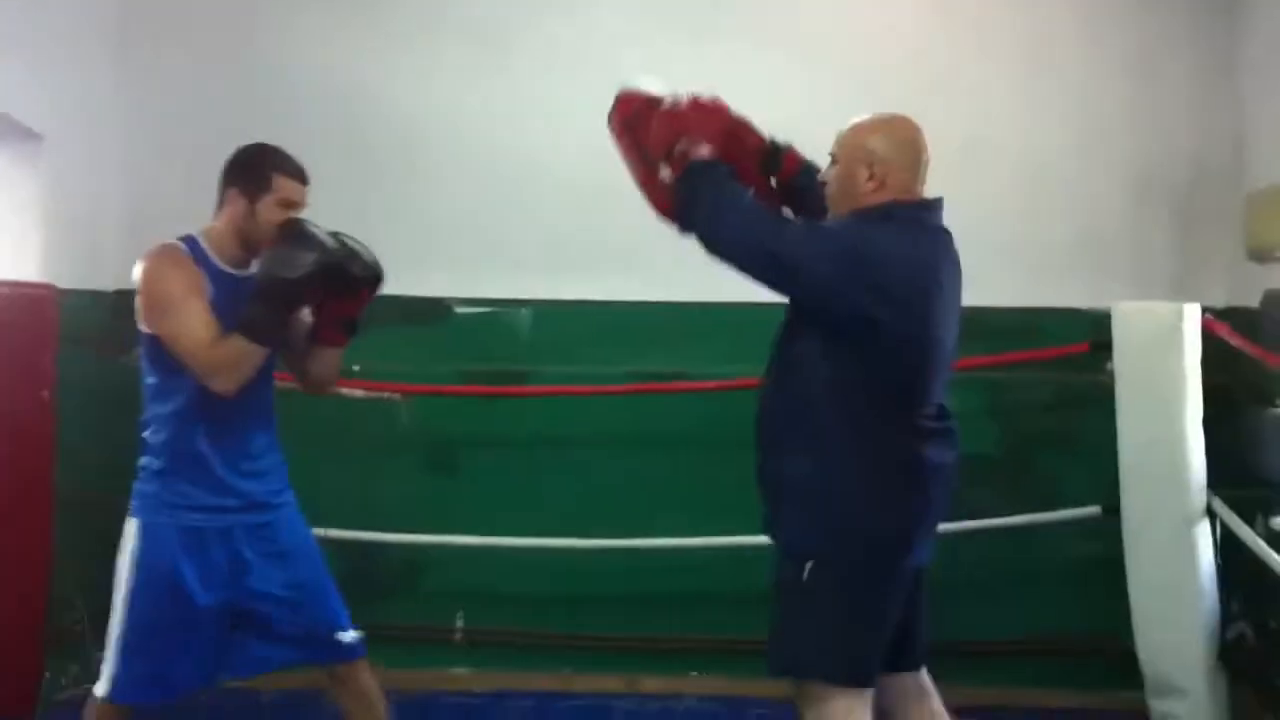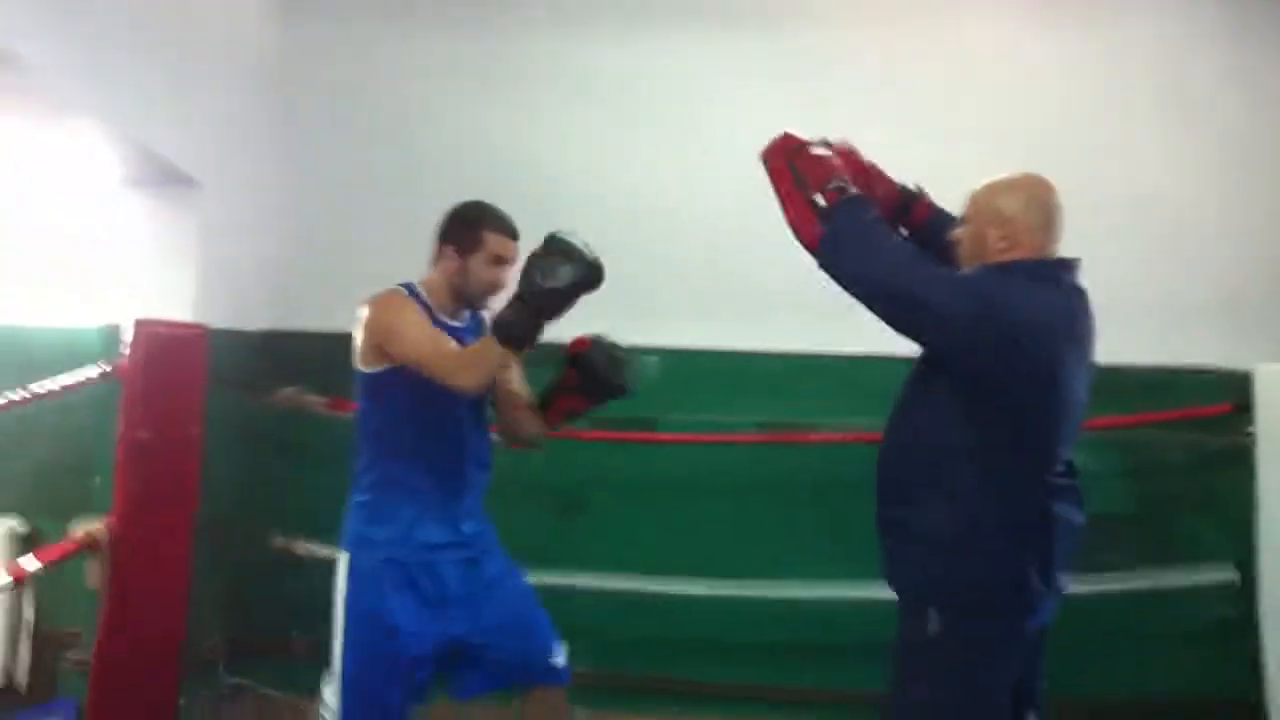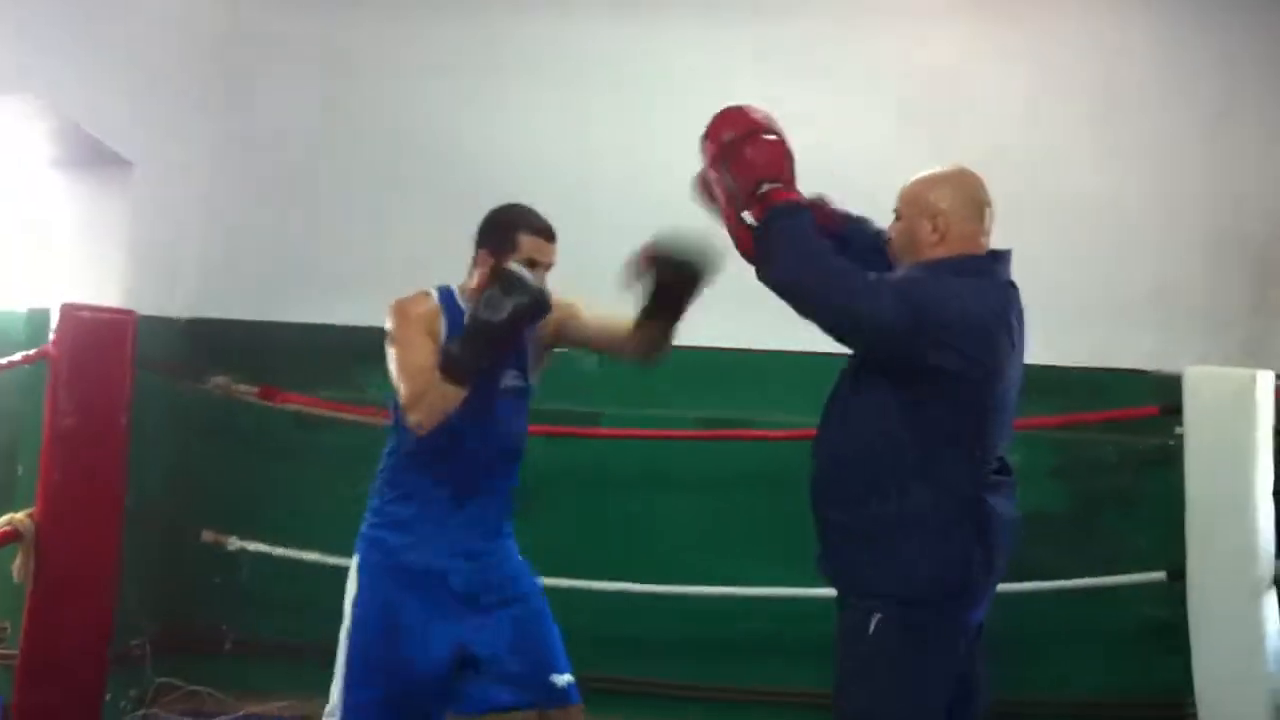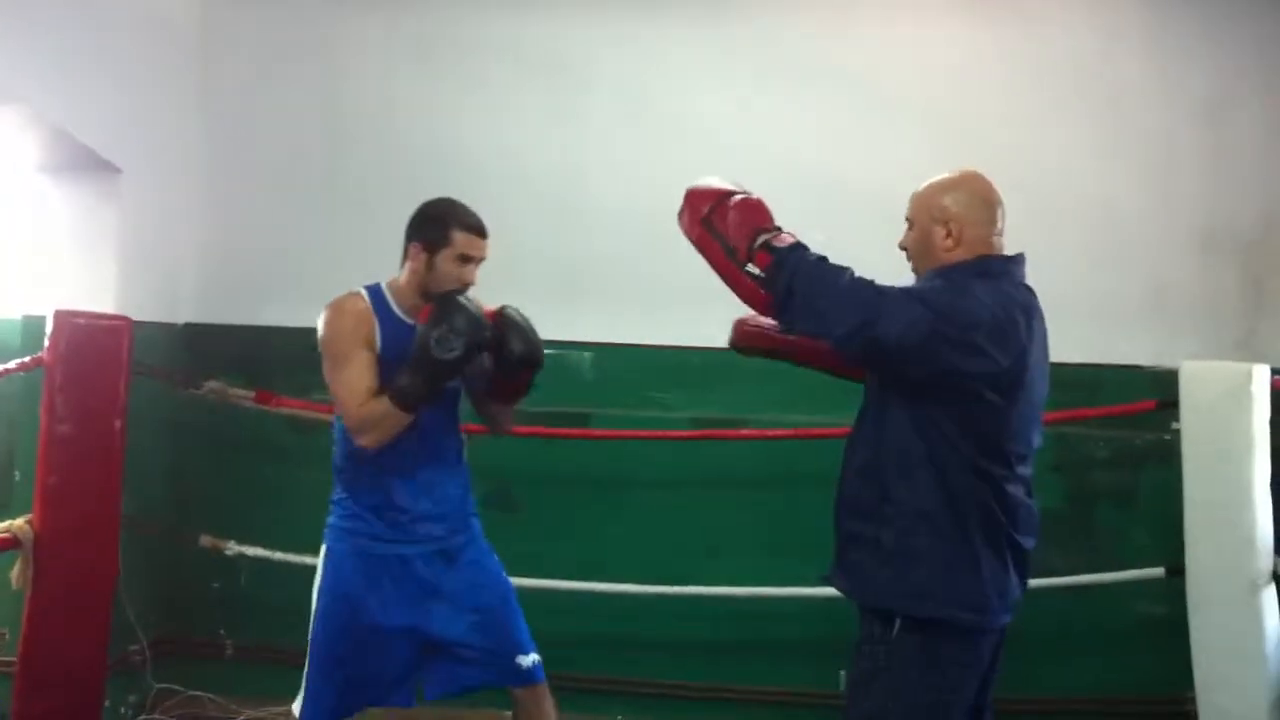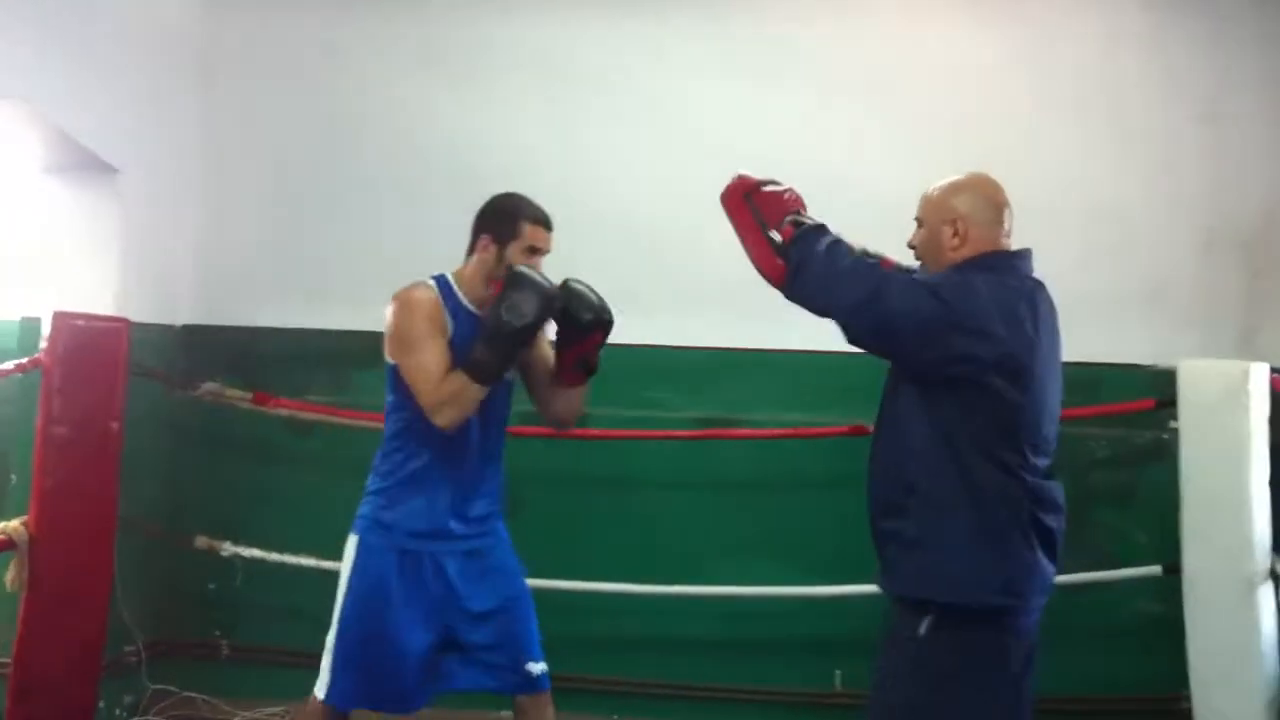
dt=0.4s
person 1, frame 1
left shoulder: (871, 256)
right shoulder: (915, 244)
left elbow: (755, 237)
right elbow: (818, 202)
left wrist: (692, 160)
right wrist: (766, 155)
left hip: (849, 510)
right hip: (883, 500)
person 1, frame 2
left shoulder: (1004, 312)
right shoulder: (1053, 301)
left elbow: (890, 275)
right elbow: (939, 265)
left wrist: (836, 195)
right wrist: (892, 198)
left hip: (969, 573)
right hip: (1012, 561)
person 1, frame 3
left shoulder: (944, 310)
right shoulder: (977, 296)
left elbow: (836, 291)
right elbow: (864, 257)
left wrist: (769, 196)
right wrist: (788, 205)
left hip: (909, 573)
right hip: (947, 561)
person 1, frame 4
left shoulder: (964, 313)
right shoulder: (1003, 305)
left elbow: (857, 315)
right elbow: (890, 341)
left wrist: (763, 244)
right wrist: (800, 342)
left hip: (930, 582)
right hip: (971, 573)
person 1, frame 5
left shoulder: (969, 307)
right shoulder: (1018, 299)
left elbow: (860, 298)
right elbow: (900, 299)
left wrist: (793, 230)
right wrist: (829, 244)
left hip: (958, 576)
right hip: (1003, 569)
person 2, frame 1
left shoulder: (279, 271)
right shoulder: (167, 269)
left elbow: (319, 376)
right elbow: (221, 373)
left wrist: (340, 307)
right wrist: (277, 299)
left hip: (262, 503)
right hip: (176, 510)
left knee: (344, 650)
person 2, frame 2
left shoulder: (484, 323)
right shoulder: (389, 312)
left elbow: (524, 430)
right elbow: (466, 374)
left wrist: (575, 390)
right wrist: (534, 306)
left hip: (465, 542)
right hip: (386, 544)
left knee: (545, 676)
person 2, frame 3
left shoulder: (543, 319)
right shoulder: (418, 315)
left elbow: (642, 342)
right elbow: (421, 414)
left wrist: (669, 295)
right wrist: (487, 334)
left hip: (486, 548)
right hip: (401, 547)
person 2, frame 4
left shoulder: (467, 320)
right shoulder: (350, 316)
left elbow: (497, 420)
right elbow: (367, 429)
left wrist: (512, 372)
right wrist: (429, 368)
left hip: (452, 535)
right hip: (367, 540)
left knee: (527, 677)
person 2, frame 5
left shoulder: (519, 315)
right shoulder: (417, 305)
left elbow: (562, 413)
right elbow: (442, 409)
left wrist: (580, 346)
right wrist: (502, 341)
left hip: (477, 534)
right hip: (395, 533)
